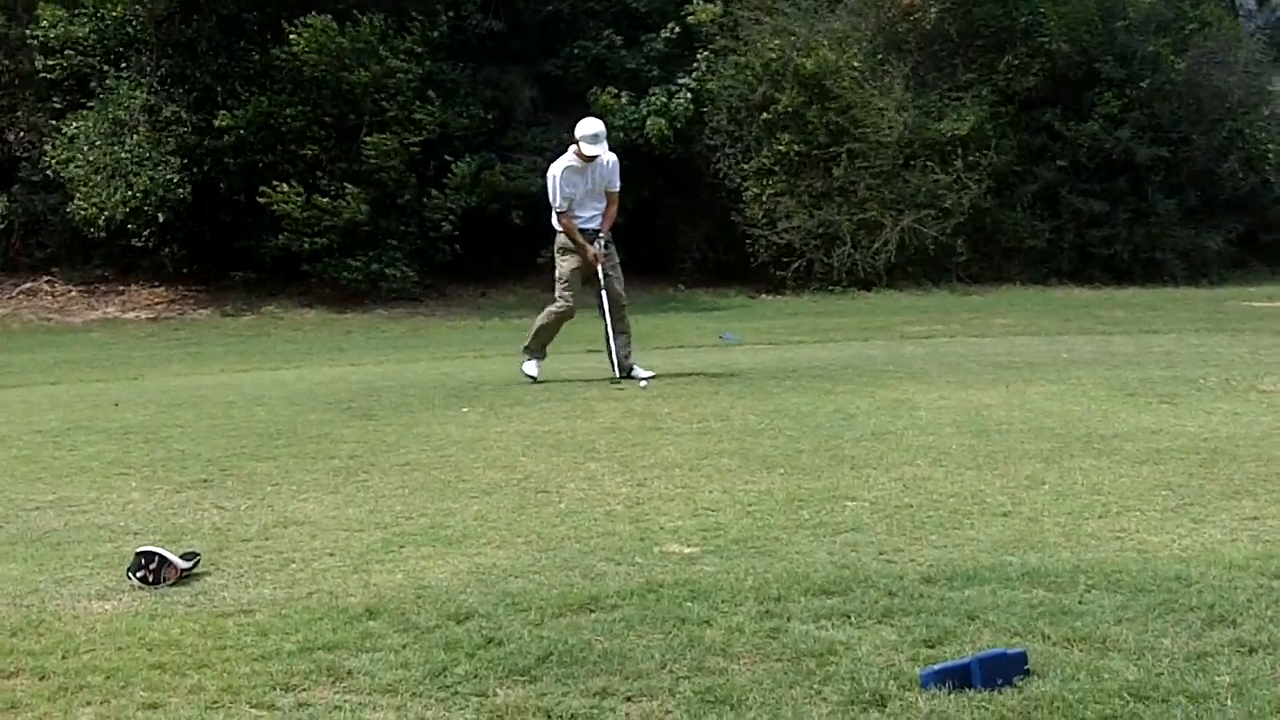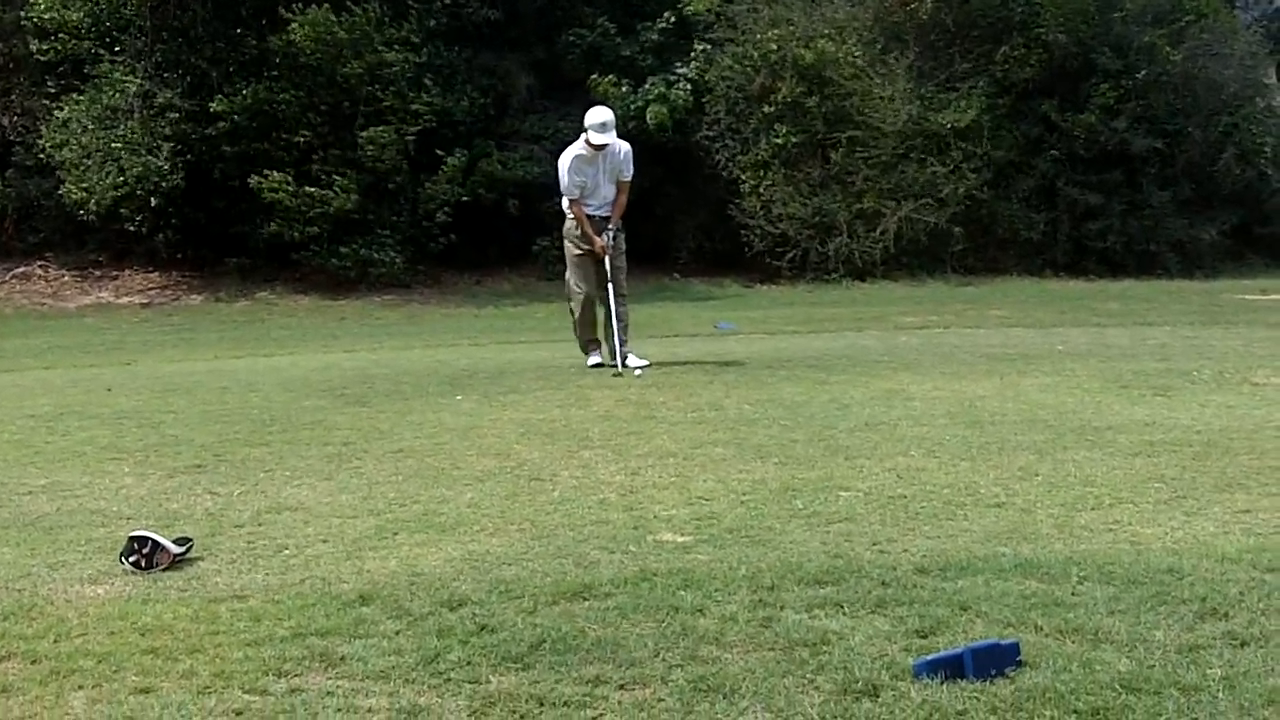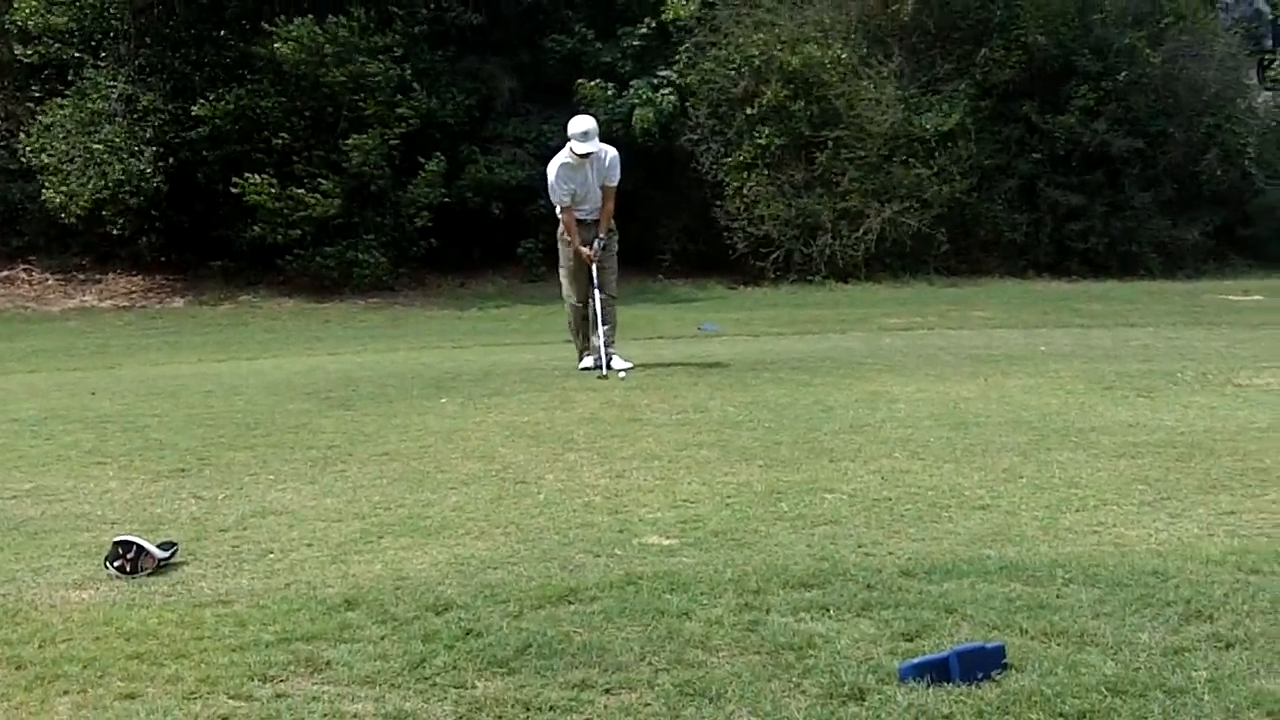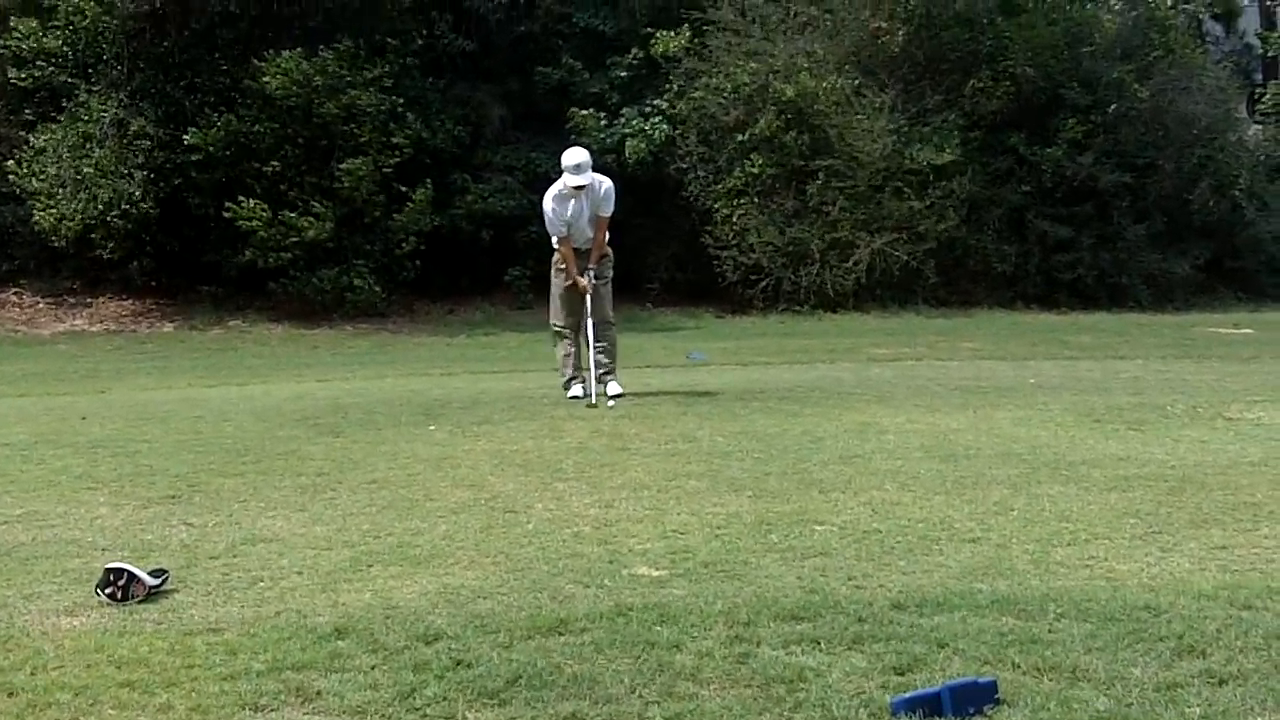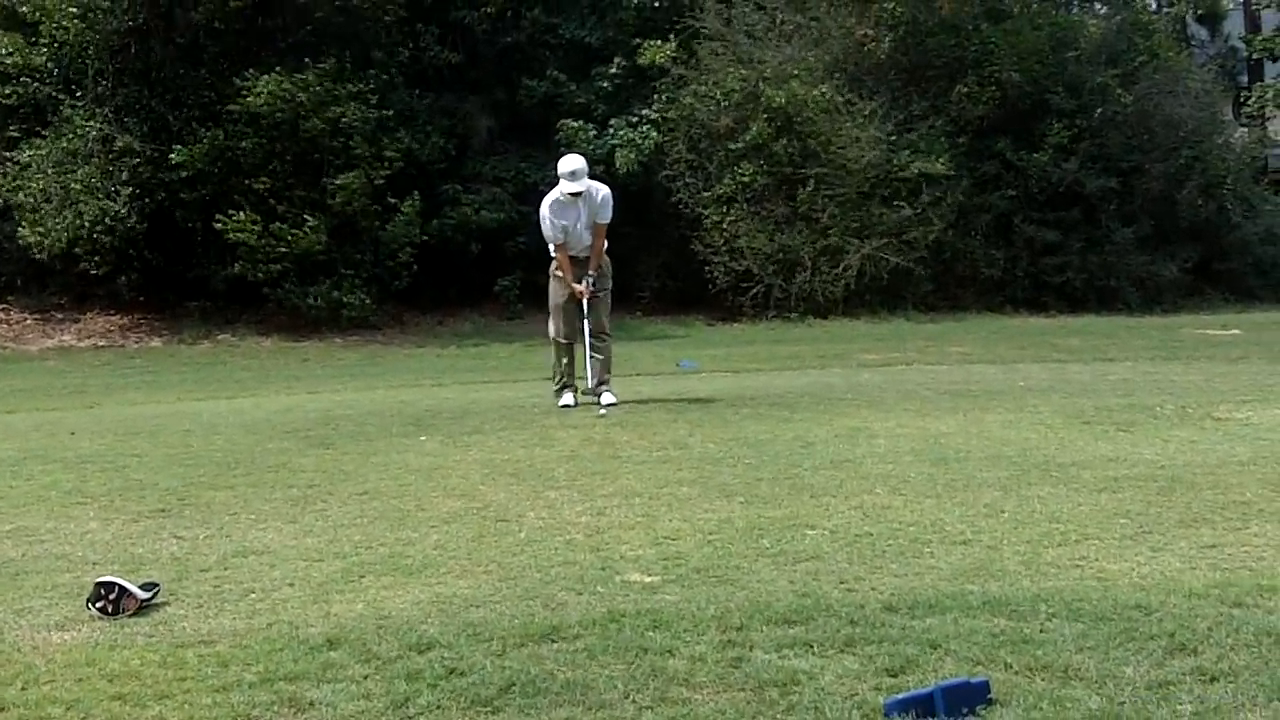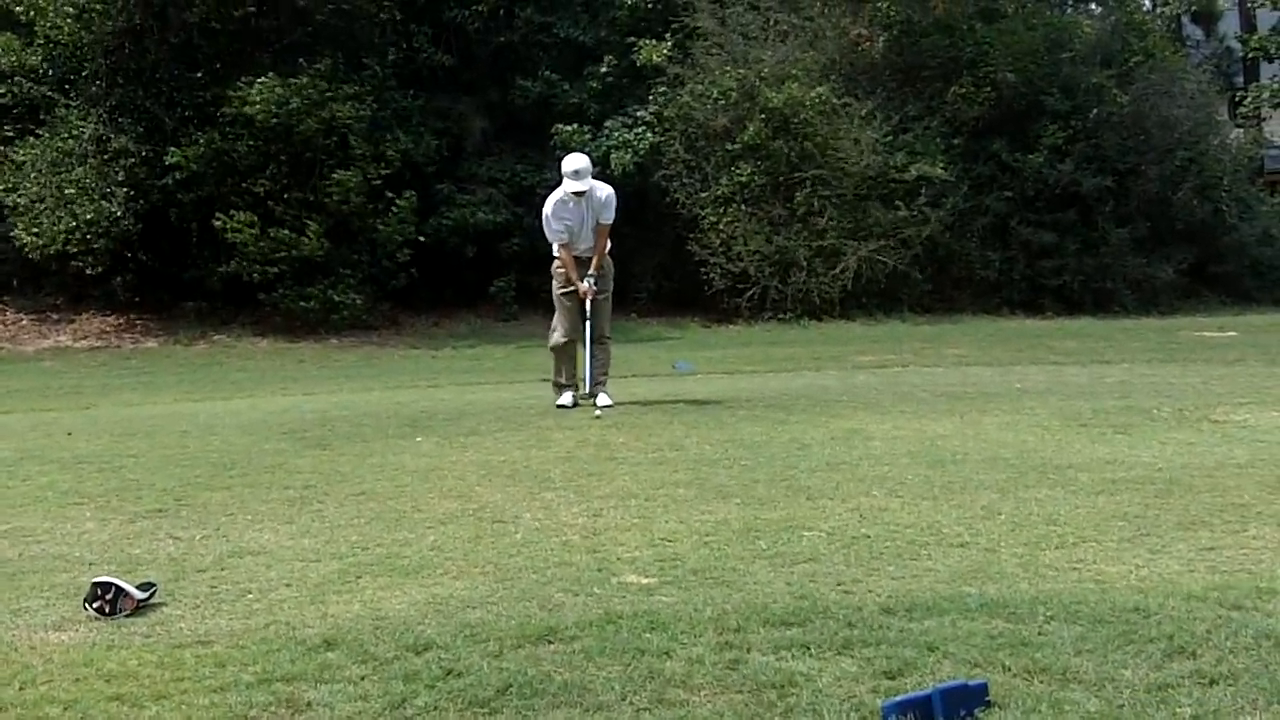
dt=0.2s
person 1, frame 1
left shoulder: (610, 161)
right shoulder: (559, 170)
left elbow: (612, 203)
right elbow: (563, 215)
left wrist: (602, 236)
right wrist: (585, 247)
left hip: (600, 238)
right hip: (571, 240)
left knee: (616, 301)
right knee: (565, 303)
left ankle: (625, 363)
right ankle: (533, 353)
person 1, frame 2
left shoulder: (623, 150)
right shoulder: (570, 158)
left elbow: (622, 193)
right elbow: (574, 203)
left wrist: (610, 228)
right wrist: (593, 238)
left hip: (610, 224)
right hip: (580, 226)
left knee: (617, 290)
right knee: (583, 292)
left ankle: (620, 352)
right ankle: (591, 348)
person 1, frame 3
left shoulder: (609, 155)
right shoulder: (558, 166)
left elbow: (608, 200)
right elbow: (566, 211)
left wrist: (601, 237)
right wrist: (578, 247)
left hip: (603, 226)
right hip: (572, 228)
left knee: (606, 292)
right knee: (576, 296)
left ankle: (607, 351)
right ankle: (586, 352)
person 1, frame 4
left shoulder: (604, 186)
right shoulder: (553, 197)
left elbow: (600, 231)
right elbow: (563, 241)
left wrist: (591, 268)
right wrist: (575, 276)
left hip: (598, 254)
right hip: (567, 256)
left knee: (604, 318)
right knee: (565, 323)
left ankle: (608, 376)
right ankle: (575, 380)
person 1, frame 5
left shoulder: (602, 193)
right shoulder: (550, 204)
left elbow: (599, 237)
right elbow: (559, 247)
left wrist: (590, 275)
right wrist: (572, 283)
left hip: (596, 262)
right hip: (565, 264)
left knee: (600, 328)
right knee: (562, 332)
left ankle: (603, 387)
right ankle: (566, 389)
person 1, frame 6
left shoulder: (605, 194)
right shoulder: (553, 204)
left elbow: (601, 239)
right elbow: (563, 247)
left wrist: (592, 275)
right wrist: (577, 282)
left hip: (598, 263)
right hip: (567, 264)
left knee: (600, 331)
right knee: (565, 331)
left ankle: (599, 389)
right ankle: (566, 389)
